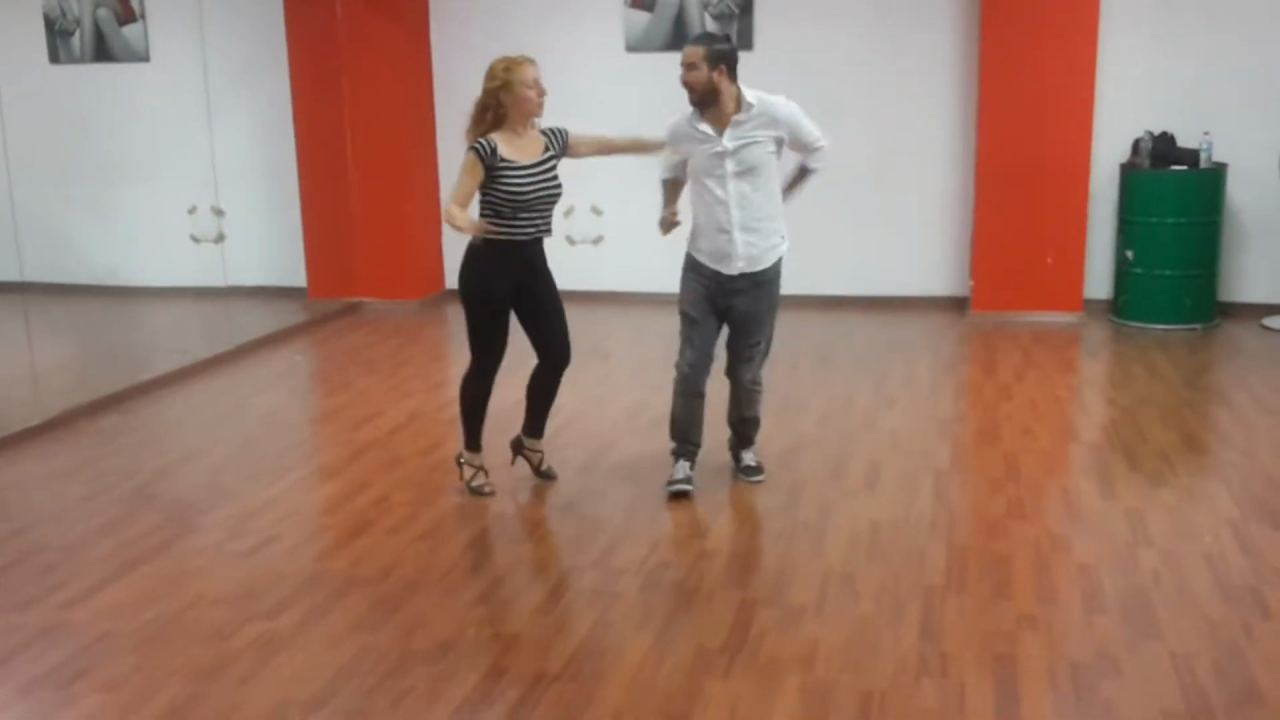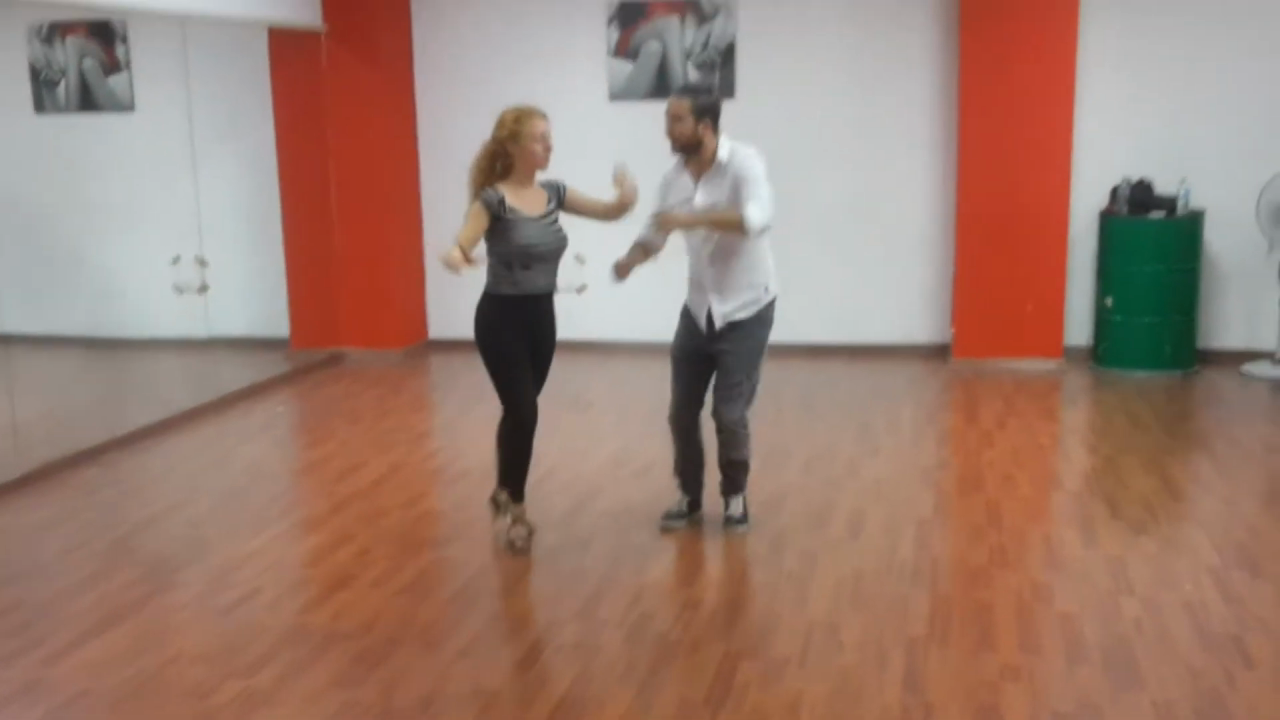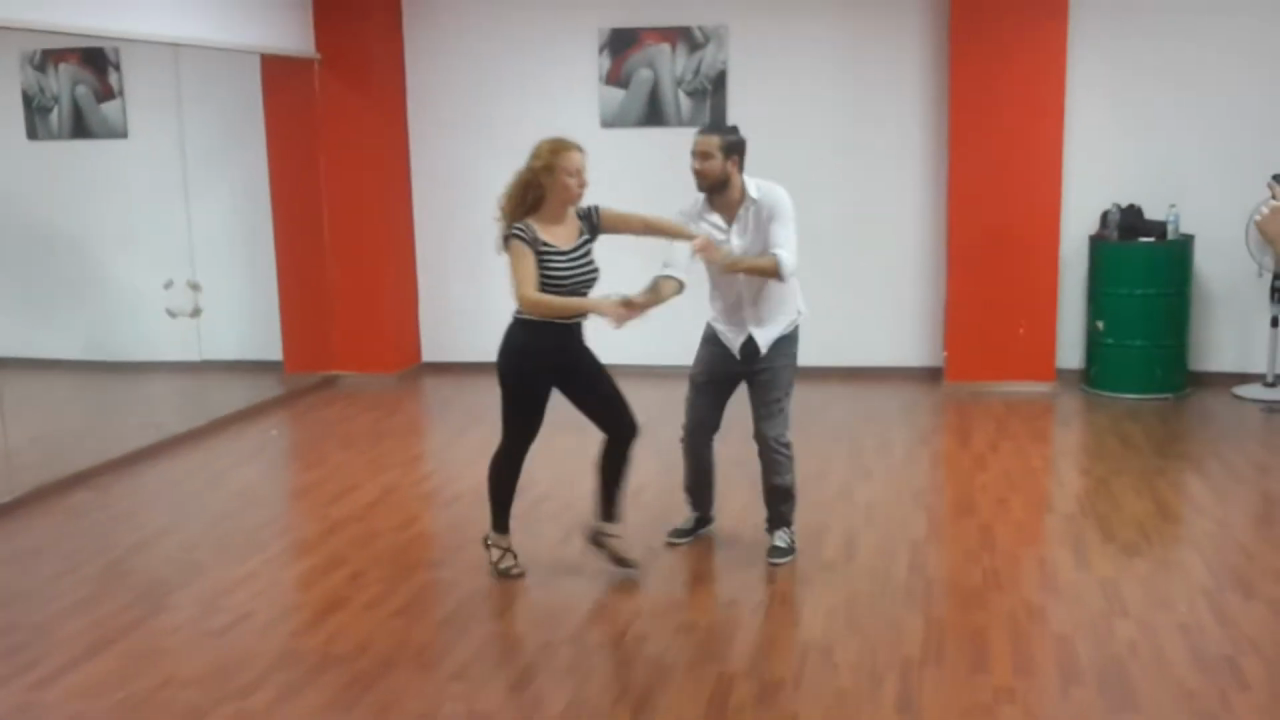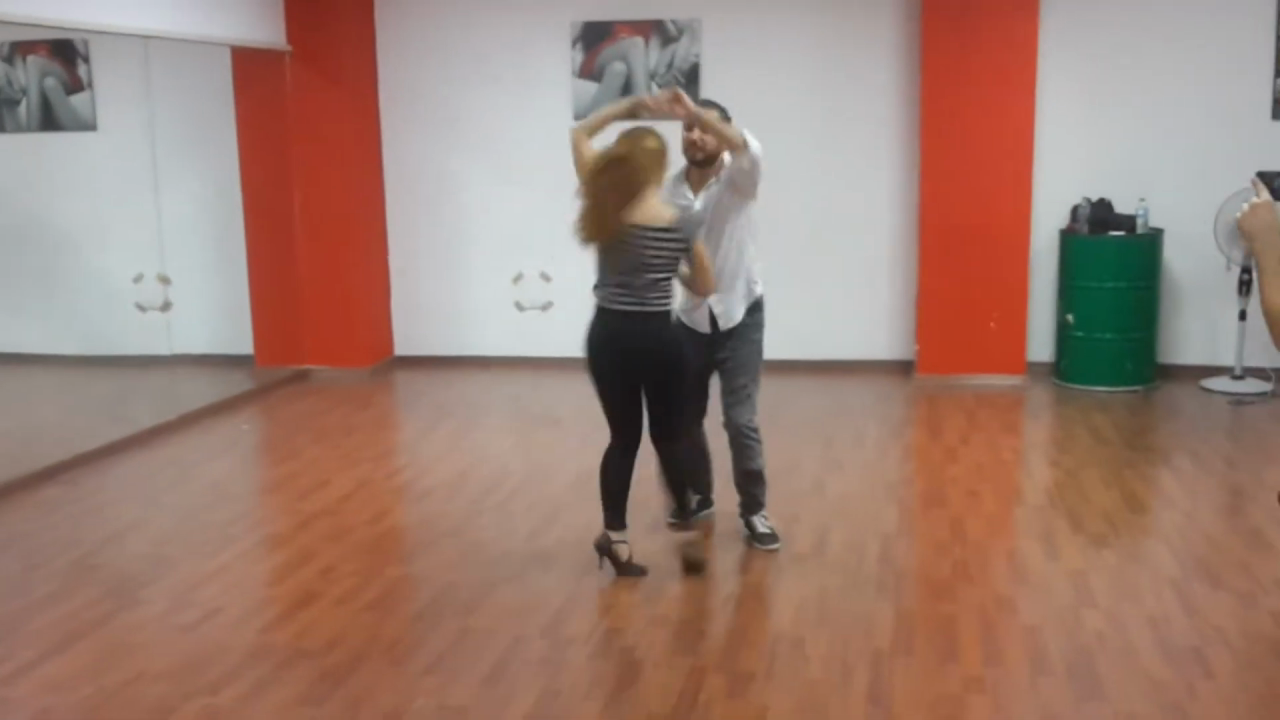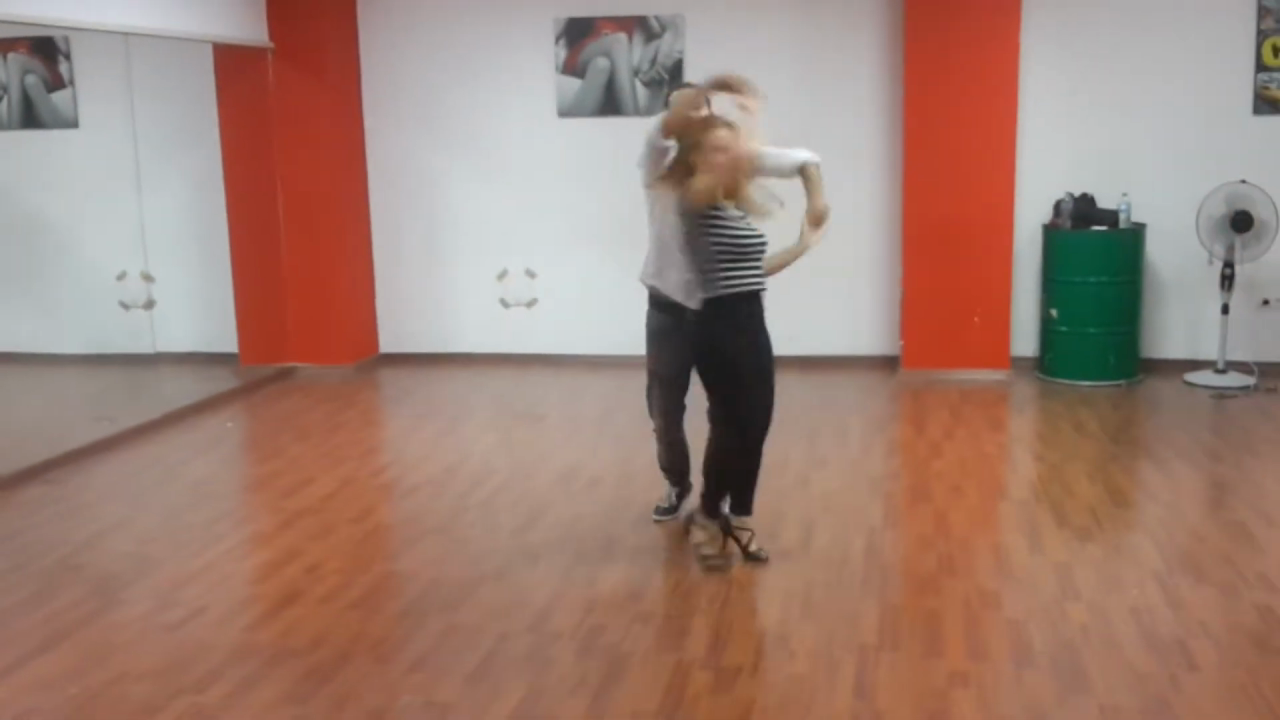
dt=0.4s
person 1, frame 1
left shoulder: (553, 141)
right shoulder: (484, 149)
left elbow: (614, 146)
right elbow: (453, 205)
left wrist: (666, 143)
right wrist: (462, 220)
left hip: (532, 264)
right hip: (489, 266)
left knee: (556, 356)
right knee: (486, 363)
left ankle: (530, 440)
right ankle: (471, 456)
person 1, frame 2
left shoulder: (553, 193)
right shoulder: (492, 200)
left elbow: (609, 211)
right elbow: (460, 247)
left wrist: (626, 197)
right wrist: (457, 259)
left hip: (541, 315)
right hip: (502, 318)
left knee: (520, 413)
right knee: (522, 412)
left ankle: (507, 493)
right ankle: (514, 505)
person 1, frame 3
left shoulder: (587, 220)
right shoulder: (523, 234)
left elbow: (645, 223)
right elbow: (528, 301)
left wrist: (695, 237)
right wrist: (595, 305)
left hip: (571, 347)
right hip: (528, 351)
left knee: (623, 429)
right knee: (516, 444)
left ankle: (605, 527)
right ankle: (499, 538)
person 1, frame 4
left shoulder: (605, 210)
right shoulder: (679, 225)
left elbow: (578, 135)
right elbow: (703, 287)
left wrist: (627, 106)
left hip: (607, 337)
right hip: (656, 340)
left knee: (624, 437)
right knee: (671, 436)
left ankle: (616, 536)
right ankle: (685, 535)
person 1, frame 5
left shoulder: (737, 206)
right shoulder: (695, 200)
right elbow: (734, 163)
left wrist: (803, 241)
left hip: (750, 324)
right hip: (718, 328)
left knee: (755, 428)
right knee: (735, 427)
left ankle: (738, 520)
right ankle: (705, 517)
person 2, frame 1
left shoulder: (775, 113)
right shoulder: (681, 131)
left elbow: (818, 149)
left wrist: (783, 193)
right wrist: (668, 208)
left hip: (760, 267)
right hip: (704, 265)
left knee: (746, 371)
right knee: (691, 367)
left ankle: (744, 447)
right ankle: (684, 458)
person 2, frame 2
left shoulder: (743, 162)
right shoulder: (673, 180)
left elbow: (758, 217)
right elbow: (654, 236)
left wrist: (692, 220)
right wrist: (630, 258)
left hip: (746, 311)
right hip: (698, 310)
left knee: (730, 412)
right knee: (682, 413)
left ankle: (734, 494)
right ankle: (690, 495)
person 2, frame 3
left shoulder: (773, 199)
right shoulder: (692, 217)
left elbow: (784, 264)
right elbow: (675, 272)
left wrist: (732, 262)
right wrist: (646, 298)
left hip: (775, 335)
right hip: (723, 335)
left knee: (772, 437)
right knee: (696, 431)
left ankle: (781, 527)
right ankle: (700, 512)
person 2, frame 4
left shoulder: (740, 173)
right shoulder: (670, 189)
left elbow: (746, 147)
left wrist: (692, 109)
left hip: (739, 315)
right hip: (691, 317)
left knee: (740, 418)
right knee: (685, 418)
left ankle: (755, 511)
right ankle: (700, 494)
person 2, frame 5
right shoulder: (660, 158)
left elbow: (802, 158)
right elbow: (662, 129)
left wrist: (816, 195)
right wrist: (696, 101)
right hip: (668, 303)
right knee: (664, 410)
right ankle: (678, 486)
